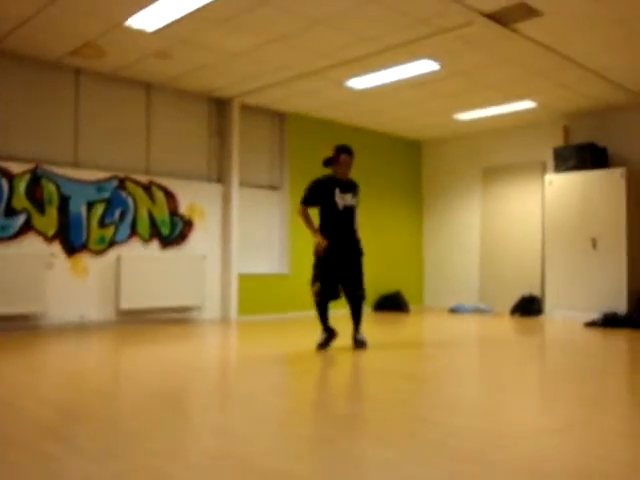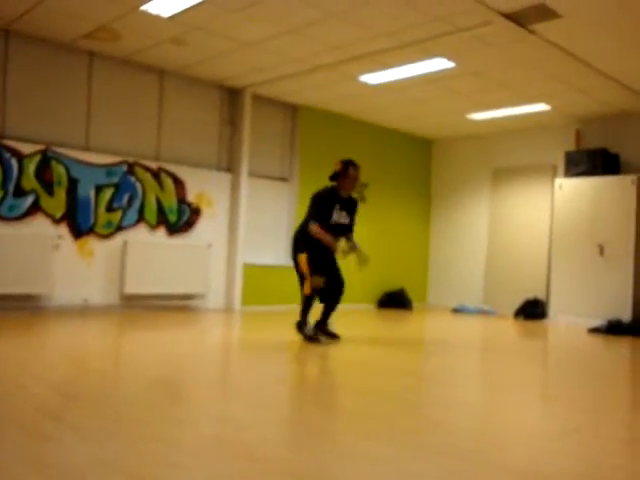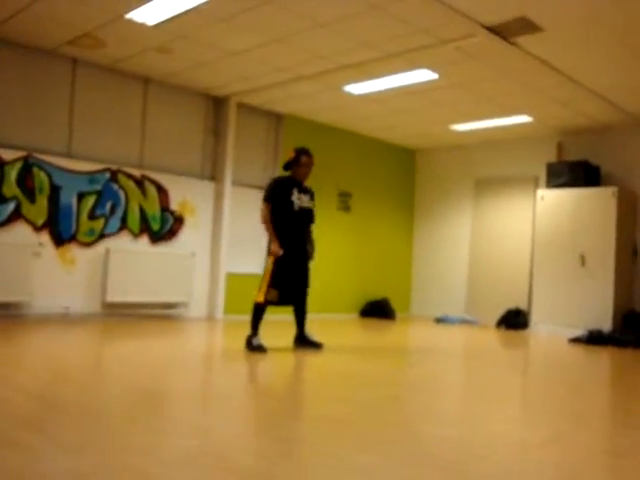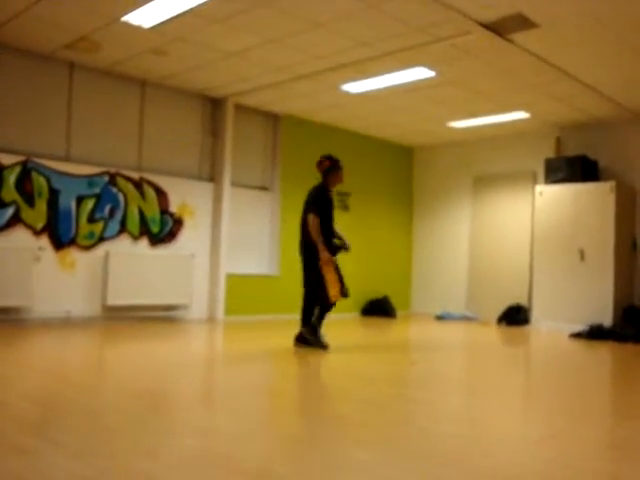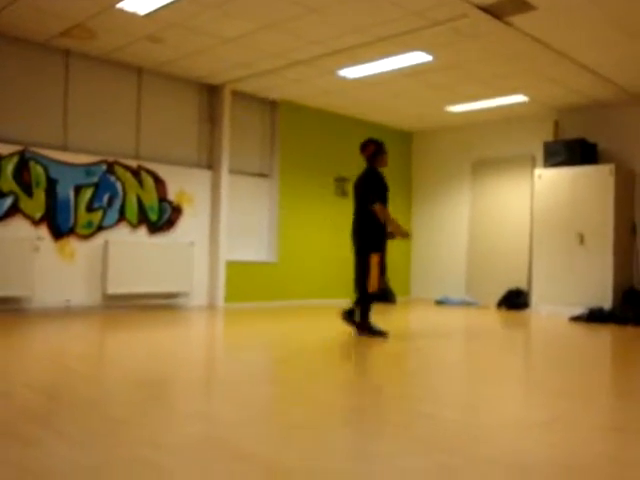
dt=0.7s
person 1, frame 1
left shoulder: (353, 186)
right shoulder: (320, 184)
right elbow: (303, 210)
right wrist: (317, 234)
left hip: (351, 247)
right hip: (328, 247)
left knee: (356, 291)
right knee: (320, 289)
left ankle: (357, 332)
right ankle: (327, 330)
person 1, frame 2
left shoulder: (352, 204)
right shoulder: (322, 197)
left elbow: (346, 232)
right elbow: (313, 227)
left wrist: (354, 247)
right wrist: (333, 243)
left hip: (325, 251)
right hip: (305, 246)
left knee: (337, 286)
right knee: (316, 282)
left ankle: (321, 324)
right ankle: (303, 323)
person 1, frame 3
left shoulder: (308, 192)
right shoulder: (279, 184)
right elbow: (265, 211)
left wrist: (311, 246)
right wrist: (273, 241)
left hip: (300, 250)
right hip: (281, 249)
left knee: (300, 294)
right knee: (267, 292)
left ankle: (301, 335)
right ankle: (253, 336)
person 1, frame 4
left shoulder: (325, 193)
right shoulder: (320, 193)
right elbow: (312, 220)
left wrist: (339, 239)
right wrist: (322, 249)
left hip: (318, 249)
right hip: (315, 250)
left knee: (313, 292)
left ankle: (305, 334)
right ankle: (312, 328)
person 1, frame 5
left shoulder: (363, 178)
right shoulder: (375, 177)
right elbow: (377, 208)
left wrist: (387, 230)
right wrist: (397, 228)
left hip: (362, 234)
right hip: (371, 236)
left knee: (369, 278)
right knee: (370, 279)
left ankle: (354, 311)
right ankle: (363, 323)
